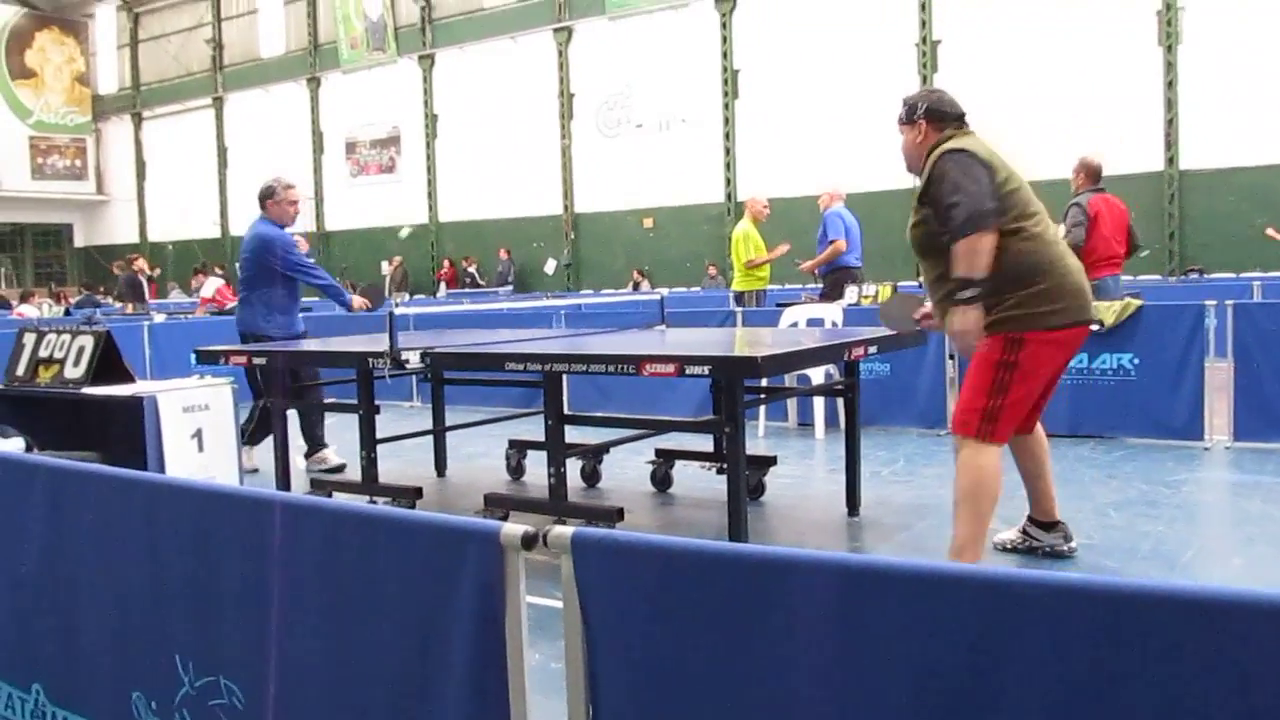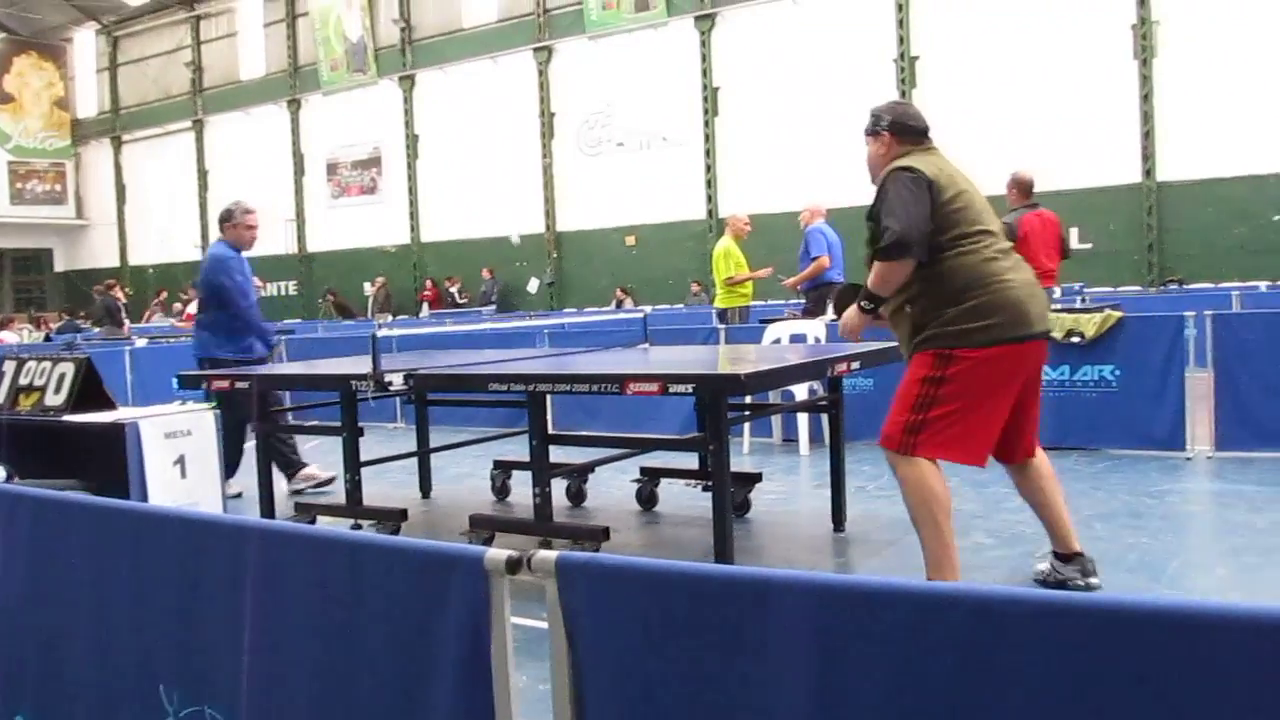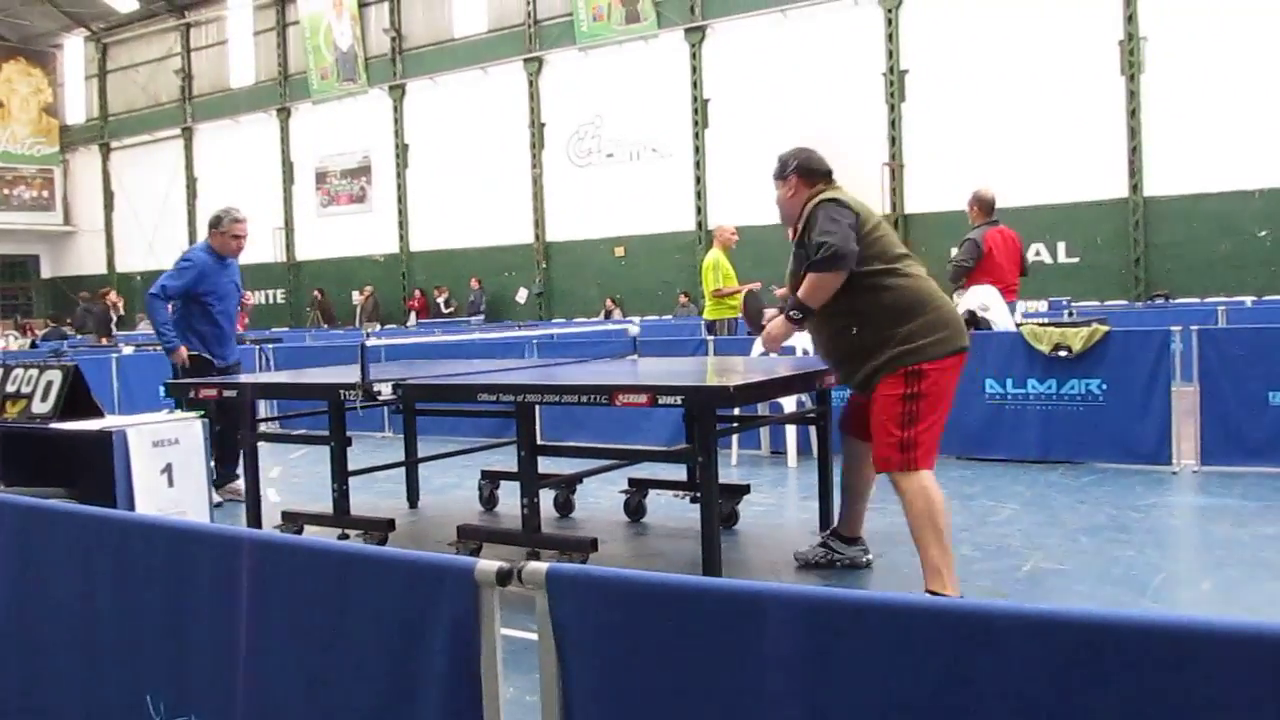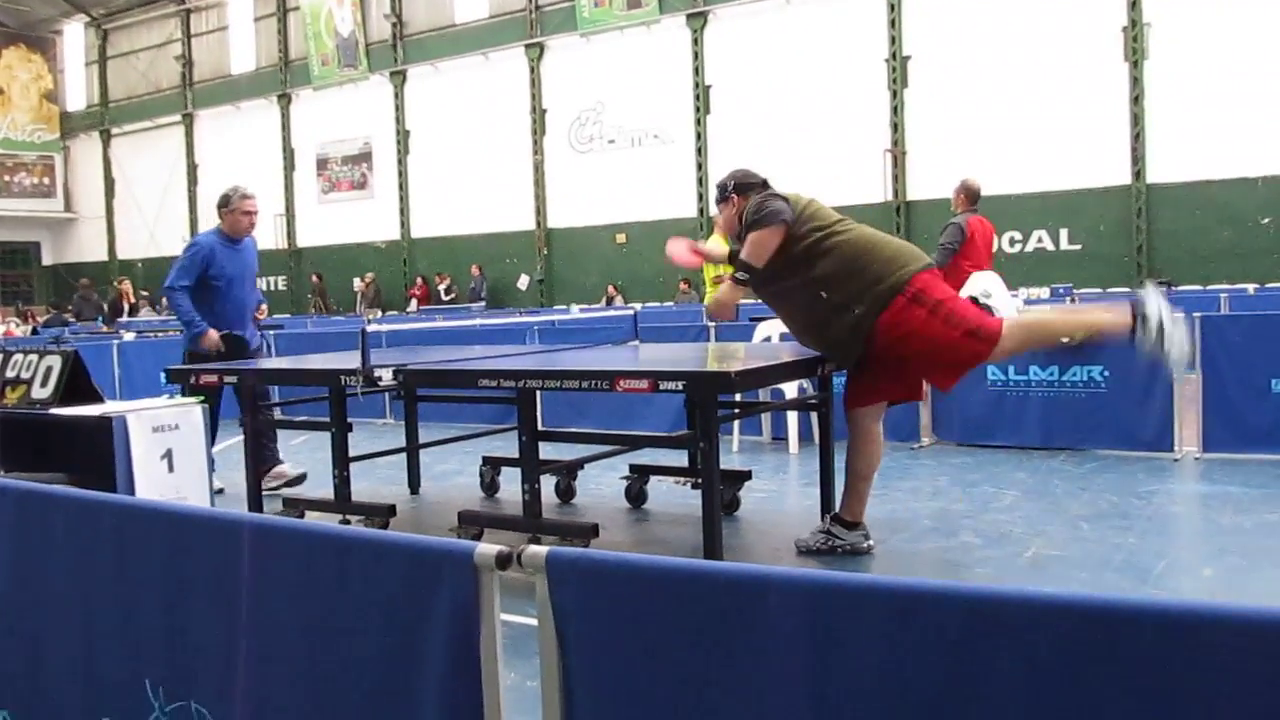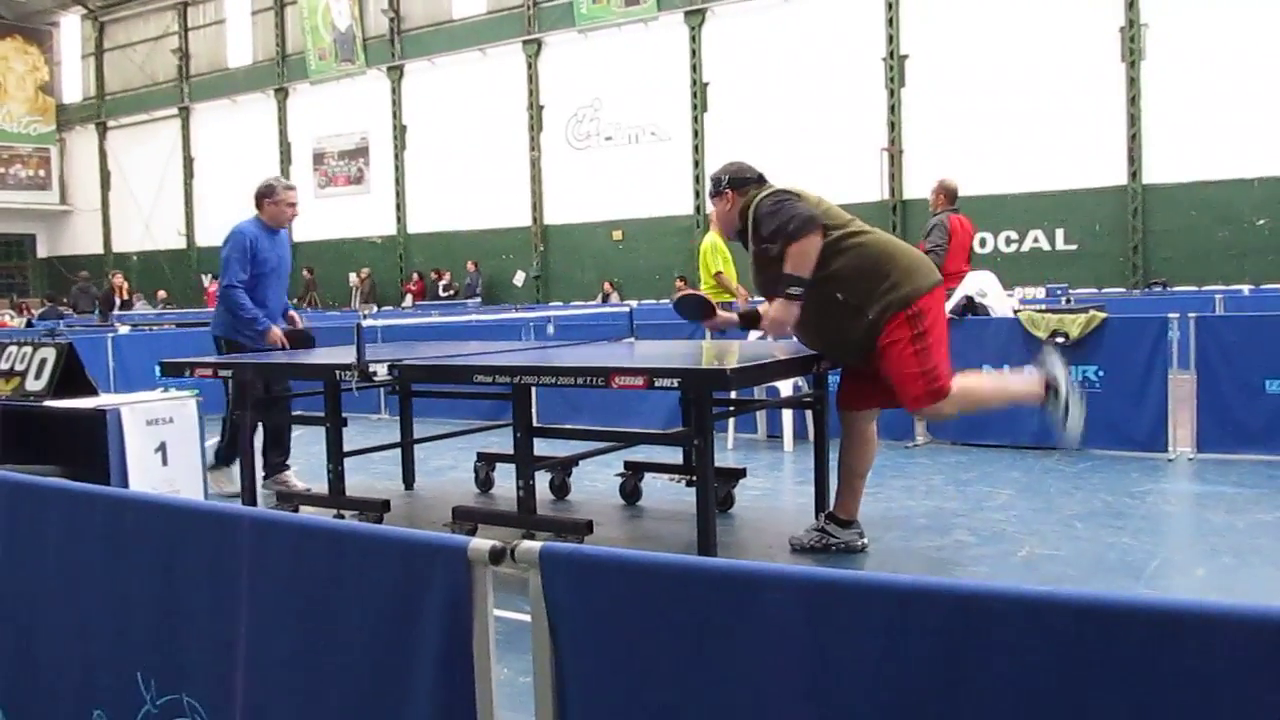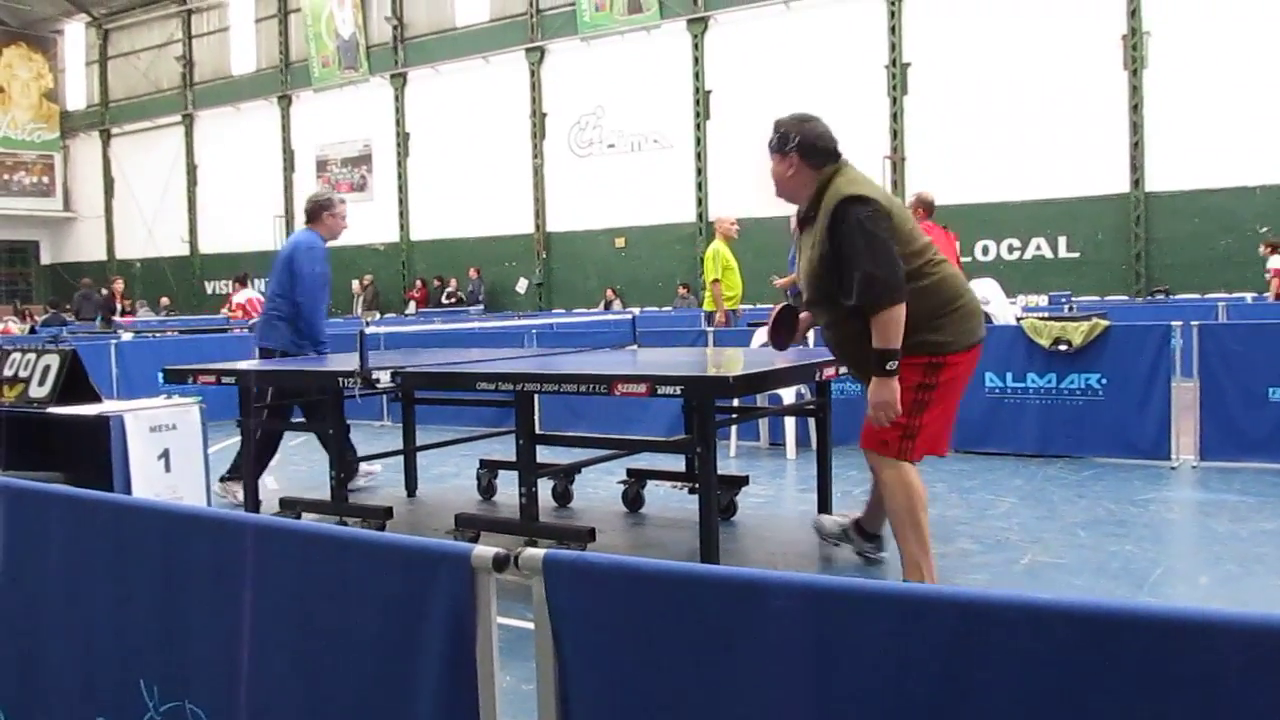
dt=0.4s
person 1, frame 1
left shoulder: (952, 161)
right shoulder: (962, 161)
left elbow: (973, 228)
left wrist: (966, 301)
right wrist: (942, 304)
left hip: (1032, 314)
right hip: (1052, 310)
left knee: (975, 432)
right knee: (1015, 417)
left ankle: (964, 569)
right ankle: (1047, 527)
person 1, frame 2
left shoulder: (904, 174)
right shoulder: (945, 174)
left elbow: (899, 248)
left wrist: (866, 305)
right wrist: (891, 305)
left hip: (972, 332)
right hip: (1018, 324)
left knee: (908, 450)
right knee: (1017, 449)
left ankle: (946, 589)
right ankle: (1071, 560)
person 1, frame 3
left shoulder: (826, 207)
right shoulder: (836, 208)
left elbow: (832, 262)
right elbow: (852, 286)
left wrist: (791, 317)
right wrist: (795, 312)
left hip: (911, 345)
right hip: (898, 344)
left knee: (904, 465)
right knee: (857, 436)
left ankle: (943, 596)
right ankle: (847, 540)
person 1, frame 4
left shoulder: (762, 207)
left elbow: (771, 228)
left wrist: (735, 282)
right wrist: (729, 257)
left hip: (895, 294)
right hip: (875, 319)
left knee: (999, 339)
right knee: (862, 414)
left ankle: (1131, 318)
right ankle: (848, 526)
person 1, frame 5
left shoulder: (767, 205)
right shoulder: (764, 231)
left elbow: (806, 231)
right elbow: (803, 300)
left wrist: (789, 297)
right wrist: (739, 318)
left hip: (899, 299)
right hip: (870, 319)
left knee: (933, 400)
right knee: (856, 413)
left ankle: (1043, 385)
right ankle: (843, 524)
person 1, frame 6
left shoulder: (849, 205)
right shoulder: (821, 204)
left elbow: (888, 295)
left wrist: (885, 373)
right wrist: (810, 316)
left hip: (934, 337)
right hip: (912, 336)
left knee: (890, 454)
right knee: (884, 444)
left ankle: (922, 588)
right ankle: (868, 530)
person 2, frame 1
left shoulder: (277, 231)
right shoulder: (268, 237)
right elbow: (309, 272)
left wrist: (299, 252)
right wrist: (346, 298)
left hip: (288, 328)
right hip: (261, 331)
left knee: (309, 389)
right knee: (271, 397)
left ankle: (317, 451)
right ankle: (244, 445)
person 2, frame 2
left shoulder: (225, 255)
right shoulder: (225, 259)
right elbow: (244, 307)
left wrist: (248, 286)
right wrist: (270, 340)
left hip: (246, 352)
right hip: (221, 355)
left knee: (272, 411)
right knee: (233, 421)
left ankle: (296, 471)
right ankle: (219, 479)
person 2, frame 3
left shoulder: (230, 259)
right shoulder: (196, 262)
right elbow: (155, 297)
left wrist: (239, 300)
right wrist: (172, 344)
left hip: (227, 358)
right hip: (195, 359)
left knee: (235, 422)
right knee: (205, 426)
left ankle: (226, 480)
person 2, frame 4
left shoulder: (249, 244)
right shoulder: (204, 246)
right elbow: (174, 290)
left wrist: (259, 302)
right wrist: (200, 330)
left hip: (246, 343)
right hip: (208, 347)
left knee: (260, 406)
right knee: (204, 414)
left ankle: (269, 468)
person 2, frame 5
left shoulder: (282, 236)
right shoulder: (244, 235)
right elbow: (231, 289)
left wrist: (286, 309)
right wrist: (264, 327)
left hip: (271, 339)
right hip: (238, 337)
left knee: (279, 405)
left ankle: (276, 471)
right ankle: (221, 466)
person 2, frame 6
left shoulder: (304, 243)
right shoulder: (310, 247)
left elbow: (287, 296)
right elbow: (308, 304)
right wrist: (321, 349)
left hip: (293, 344)
right hip: (285, 345)
left knee: (325, 408)
right knee: (270, 419)
left ankle: (347, 469)
right ankle: (234, 480)
